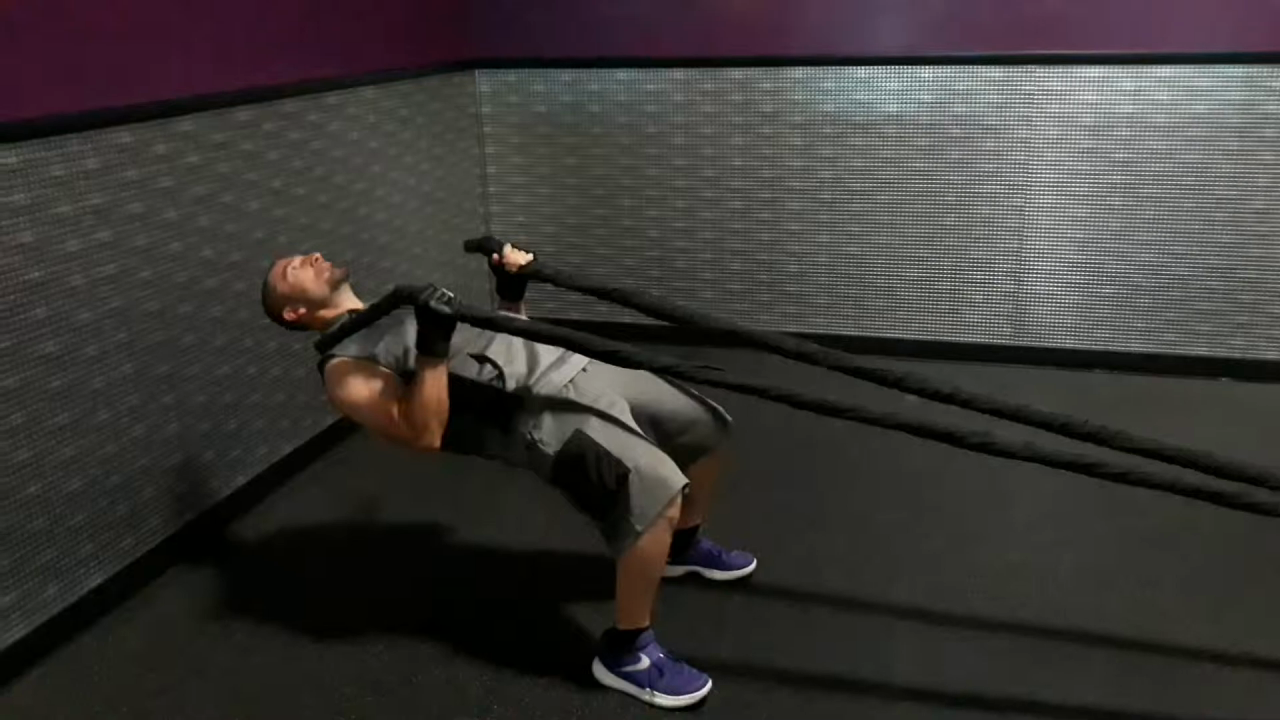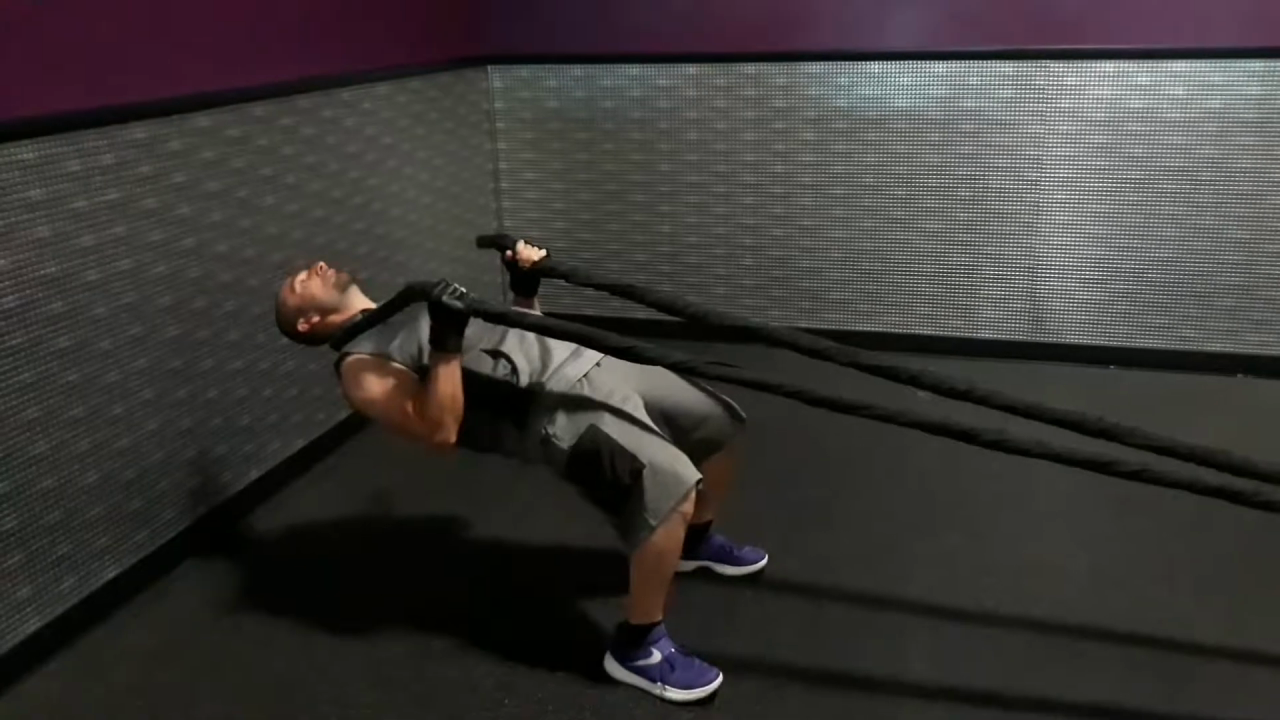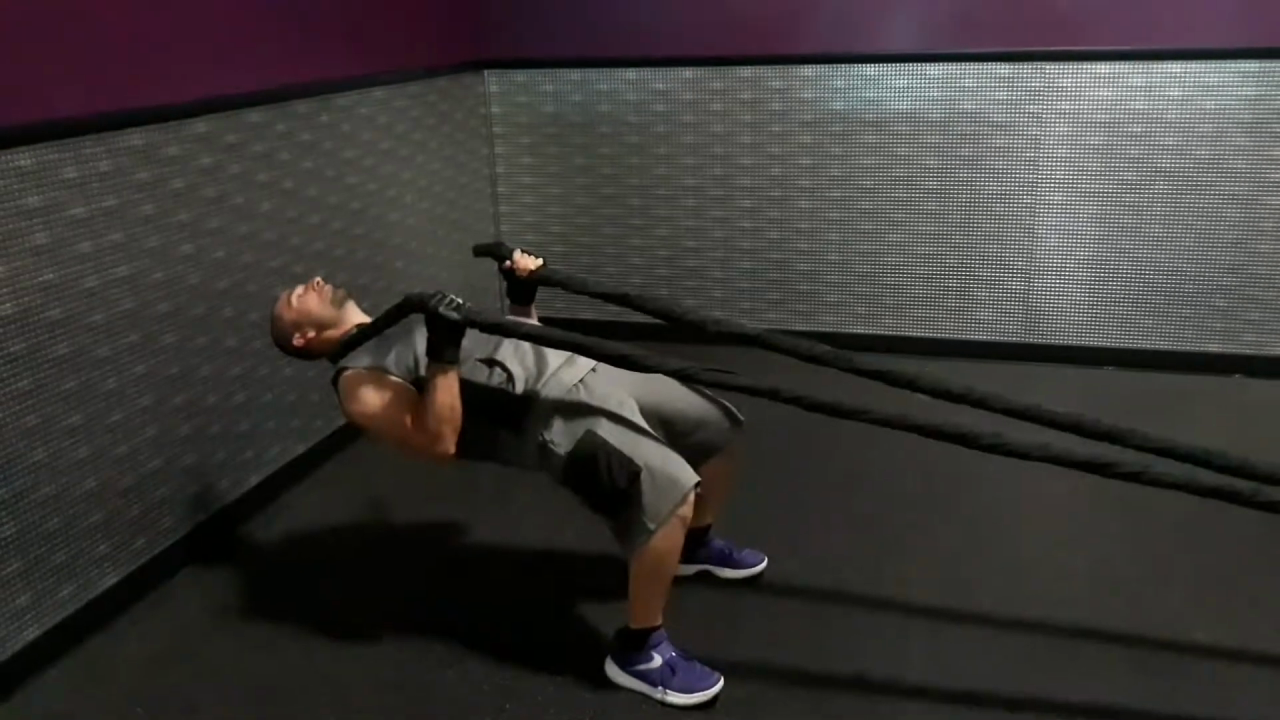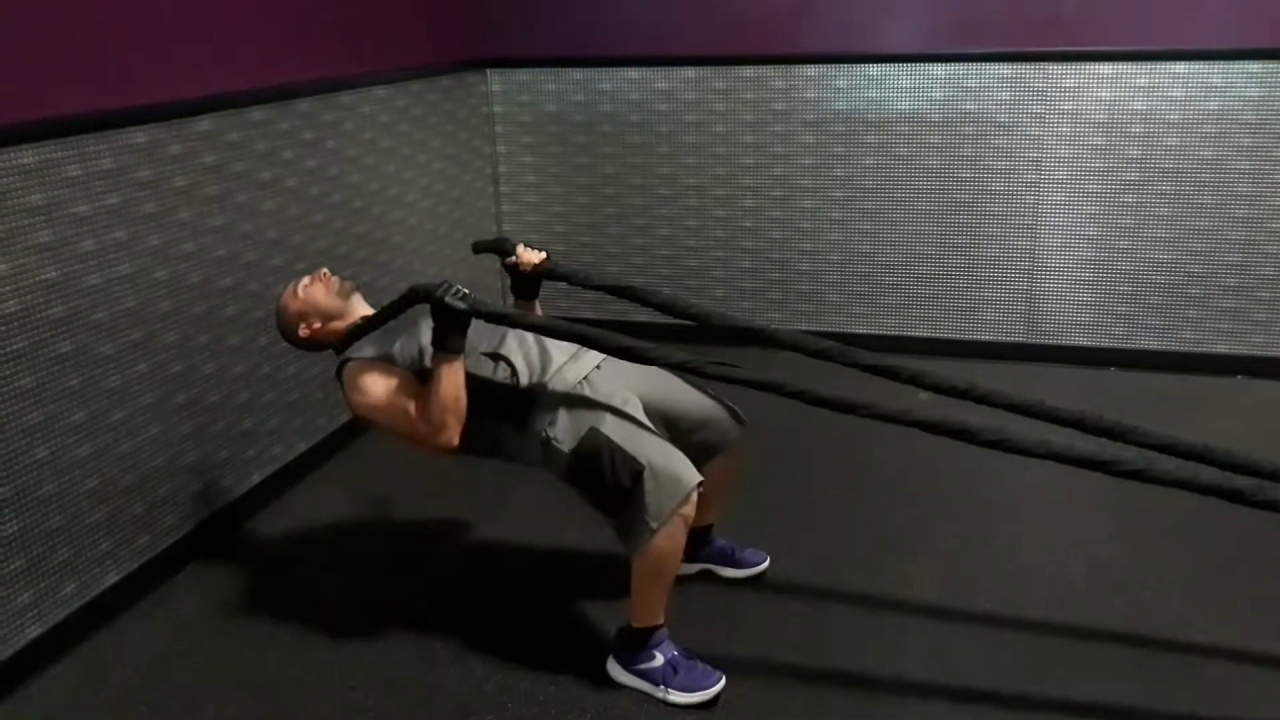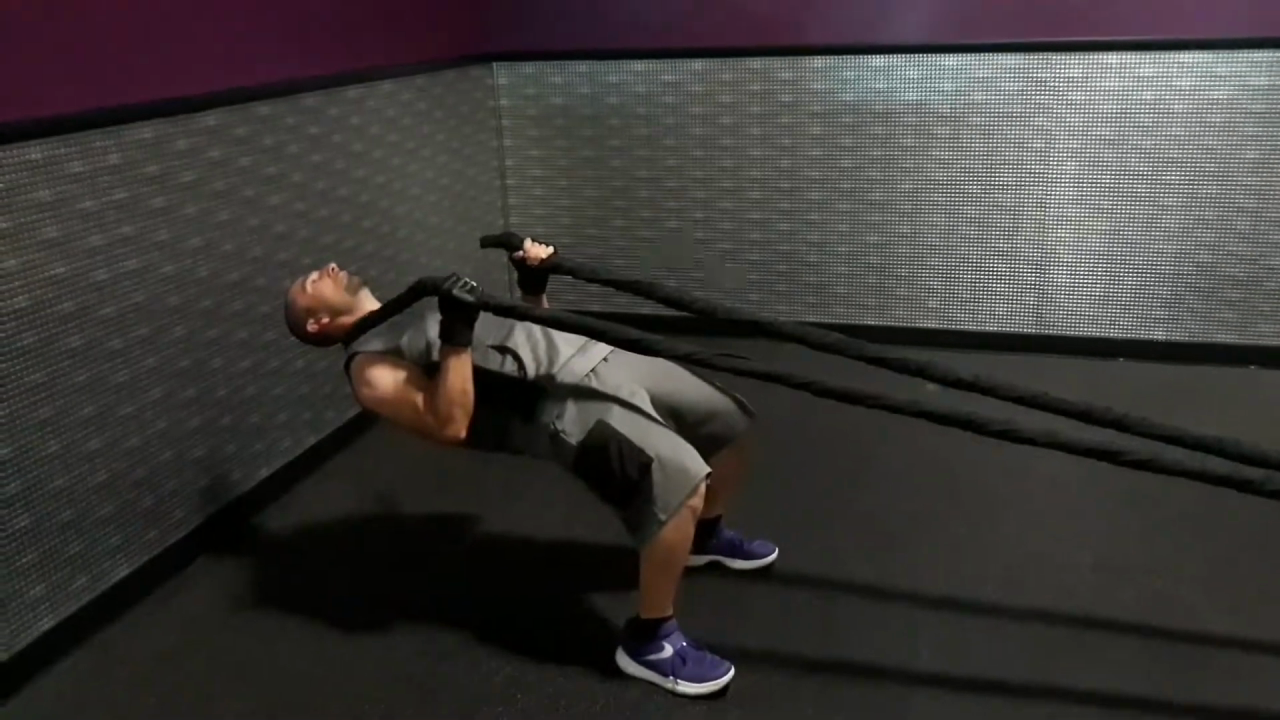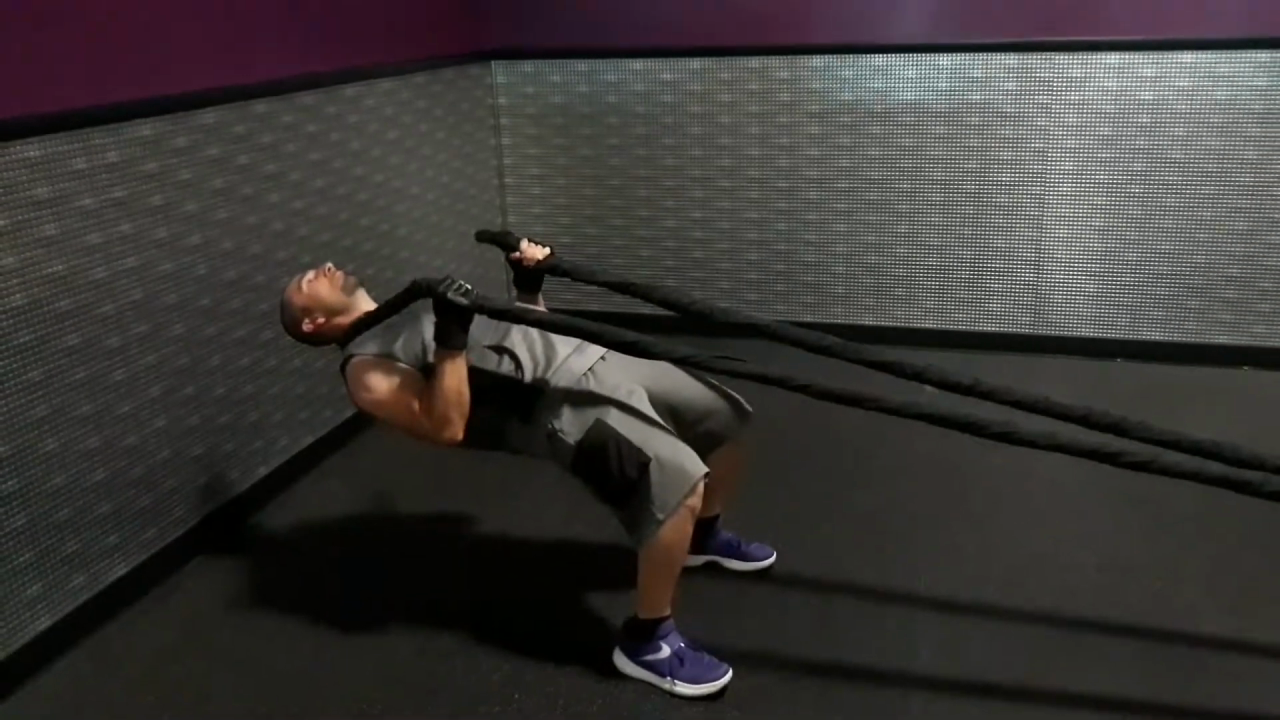
dt=0.5s
person 1, frame 1
left shoulder: (400, 314)
right shoulder: (345, 367)
right elbow: (424, 434)
left wrist: (511, 289)
right wrist: (432, 345)
right hip: (542, 409)
left knee: (707, 429)
right knee: (657, 492)
left ankle: (684, 546)
right ankle: (625, 652)
person 1, frame 2
left shoulder: (413, 314)
right shoulder: (360, 365)
right elbow: (440, 431)
left wrist: (524, 285)
right wrist: (446, 341)
right hip: (557, 403)
left knee: (720, 426)
right knee: (672, 486)
left ankle: (696, 540)
right ankle: (637, 646)
person 1, frame 3
left shoulder: (409, 328)
right shoulder: (358, 380)
right elbow: (439, 443)
left wrist: (522, 297)
right wrist: (443, 354)
right hip: (554, 412)
left knee: (719, 429)
right knee: (670, 489)
left ankle: (696, 545)
right ankle: (637, 650)
person 1, frame 4
left shoulder: (409, 320)
right shoulder: (363, 371)
right elbow: (443, 432)
left wrist: (526, 289)
right wrist: (449, 343)
right hip: (558, 408)
left knee: (722, 430)
right knee: (673, 489)
left ankle: (698, 543)
right ankle: (639, 649)
person 1, frame 5
left shoulder: (416, 314)
right shoulder: (369, 365)
right elbow: (450, 426)
left wrist: (533, 283)
right wrist: (456, 335)
right hip: (564, 400)
left knee: (730, 423)
right knee: (681, 481)
left ankle: (706, 536)
right ankle: (648, 640)
person 1, frame 6
left shoulder: (409, 317)
right shoulder: (366, 365)
right elbow: (446, 428)
left wrist: (529, 284)
right wrist: (451, 338)
right hip: (562, 398)
left knee: (726, 421)
right knee: (679, 481)
left ankle: (704, 535)
right ankle: (646, 641)
